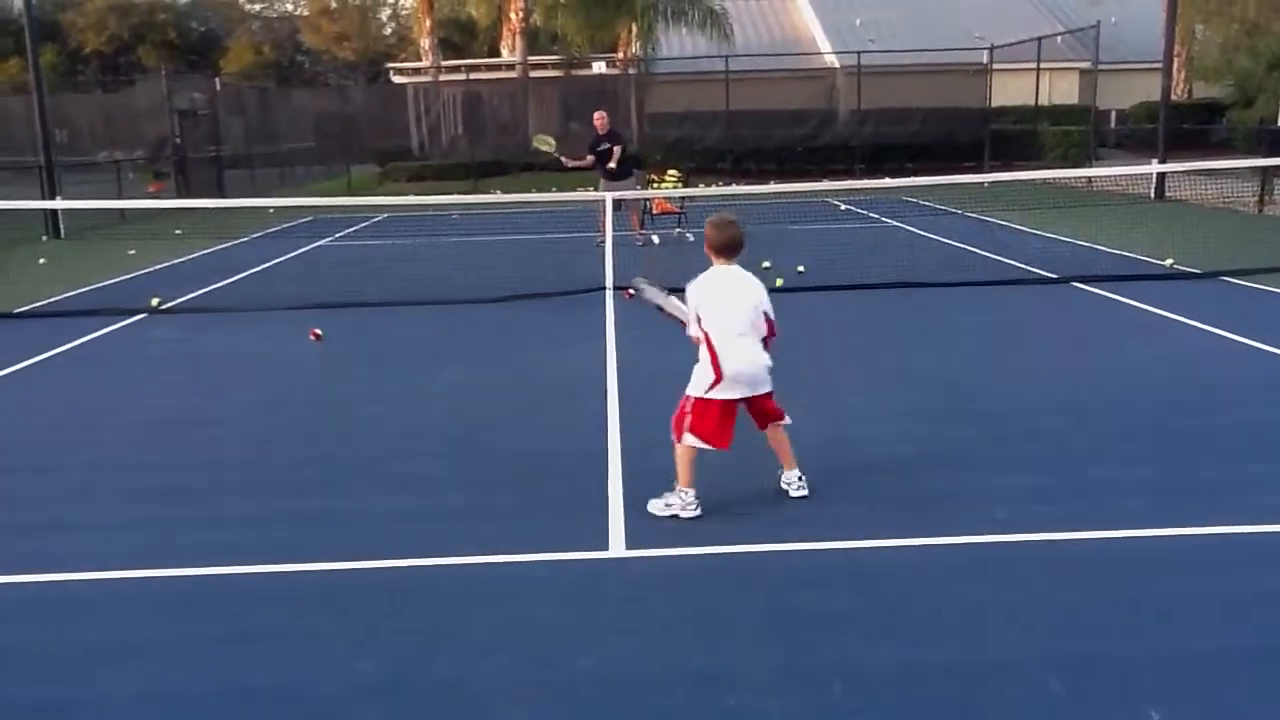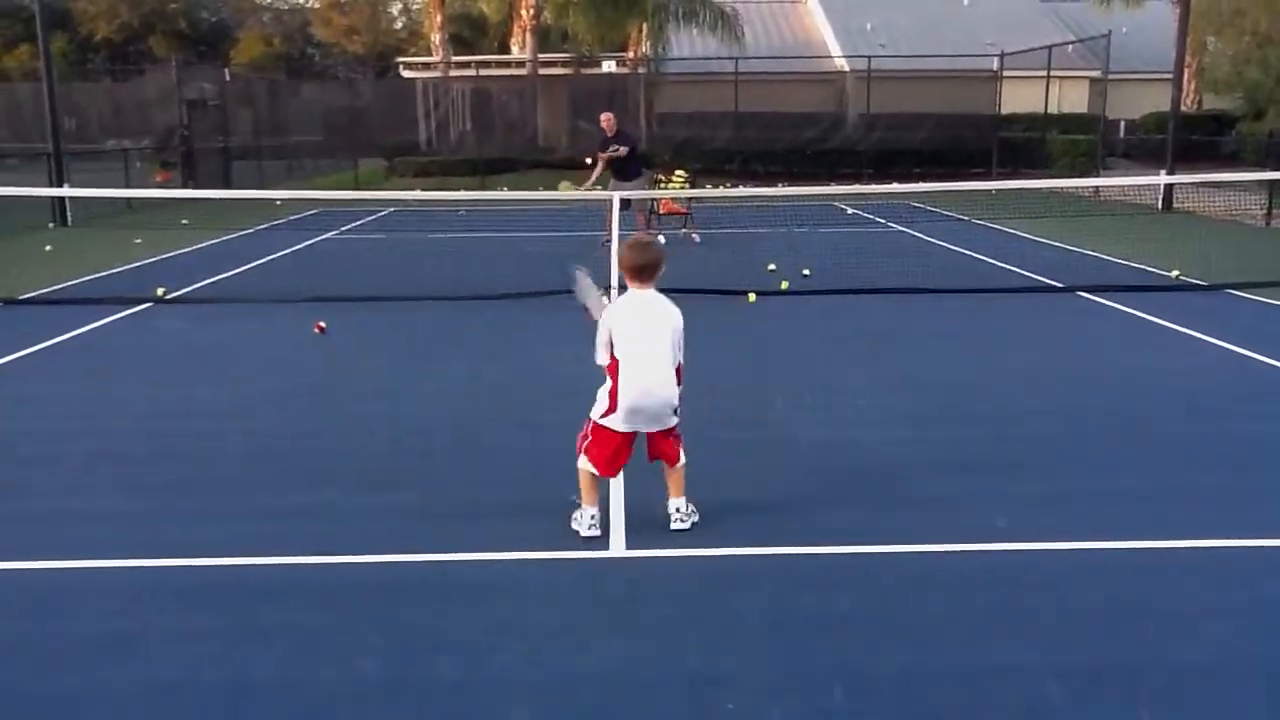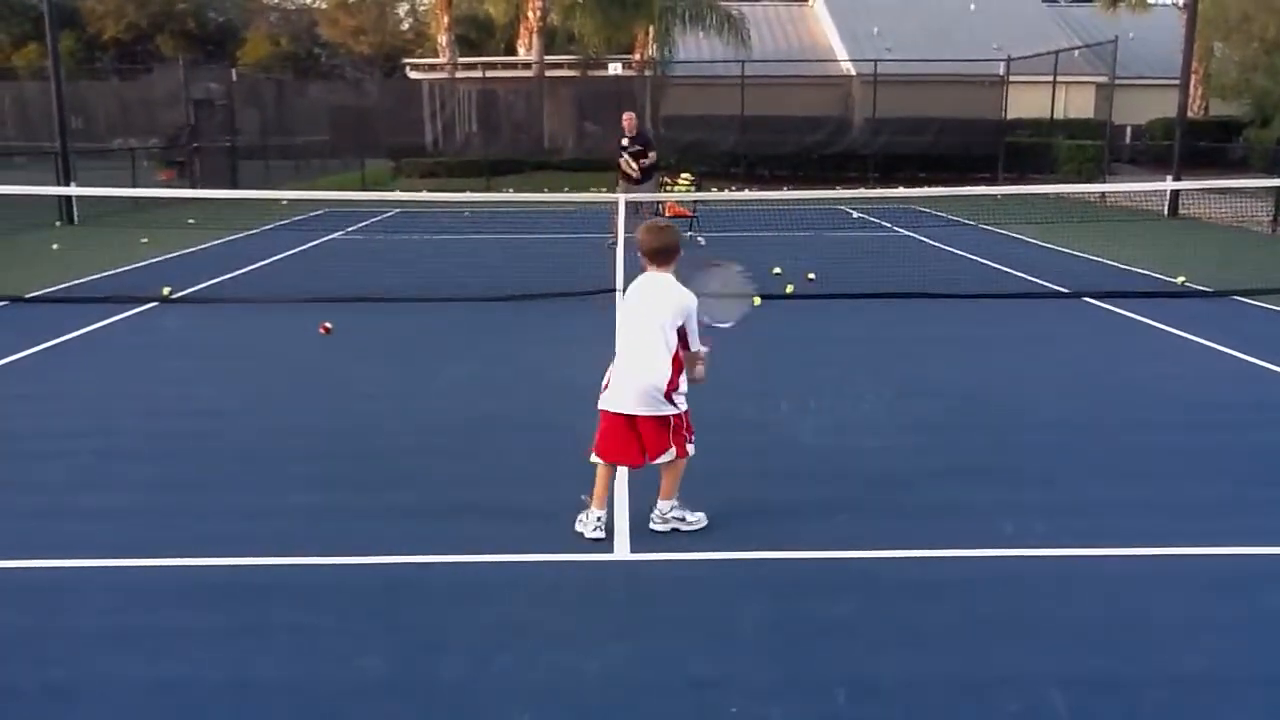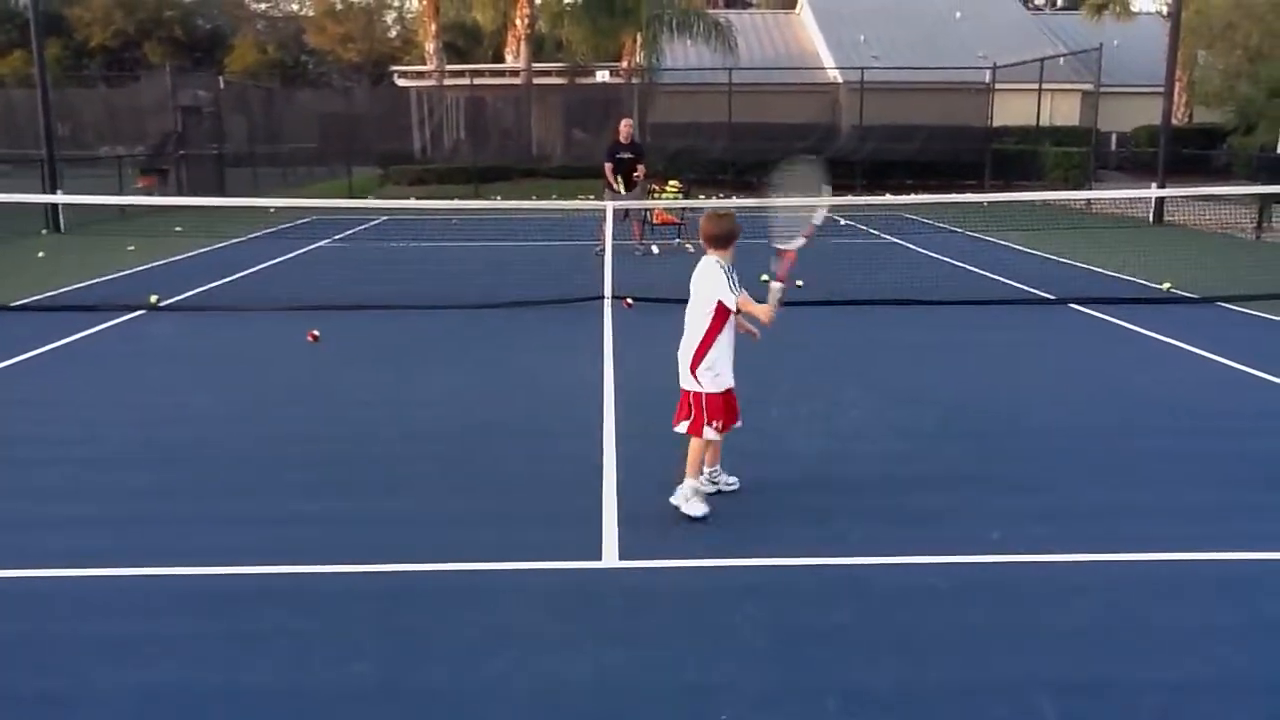
dt=0.5s
person 1, frame 1
left shoulder: (697, 287)
right shoulder: (754, 286)
left elbow: (696, 335)
right elbow: (768, 333)
left hip: (717, 372)
right hip: (754, 370)
left knee: (685, 430)
right knee: (772, 421)
left ankle: (685, 497)
right ankle: (793, 477)
person 1, frame 2
left shoulder: (614, 311)
right shoulder: (673, 312)
left elbow: (608, 363)
right elbow: (677, 362)
left hip: (623, 399)
right hip: (662, 399)
left knee: (590, 451)
right knee: (671, 452)
left ankle: (589, 516)
right ankle: (680, 509)
person 1, frame 3
left shoulder: (632, 290)
right shoulder: (685, 298)
right elbow: (690, 348)
right wrist: (697, 367)
left hip: (620, 384)
right hip: (661, 387)
left knee: (611, 451)
right knee: (680, 445)
left ankle: (595, 516)
right ankle: (667, 509)
person 1, frame 4
left shoulder: (707, 267)
right shoulder: (717, 271)
right elbow: (738, 300)
left wrist: (743, 324)
right wrist: (760, 310)
left hip: (713, 360)
right hip: (704, 362)
left knee: (719, 417)
right knee: (706, 423)
left ankle: (711, 474)
right ankle: (688, 489)
